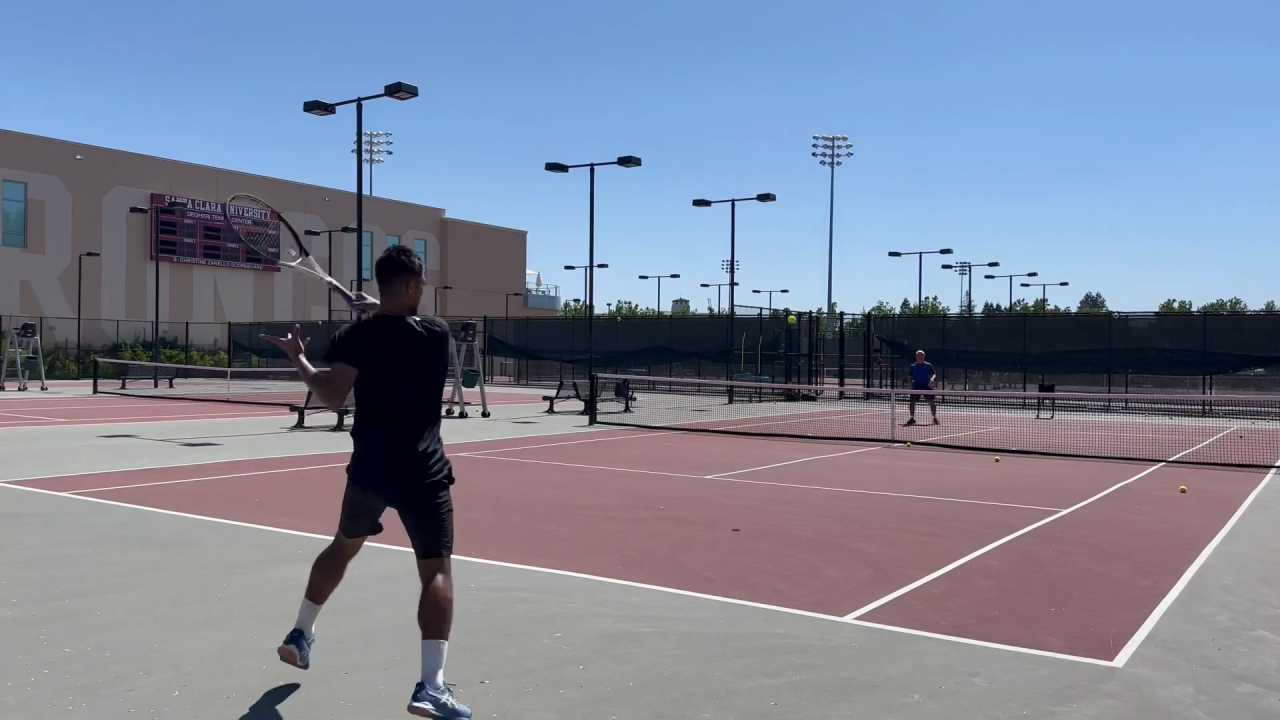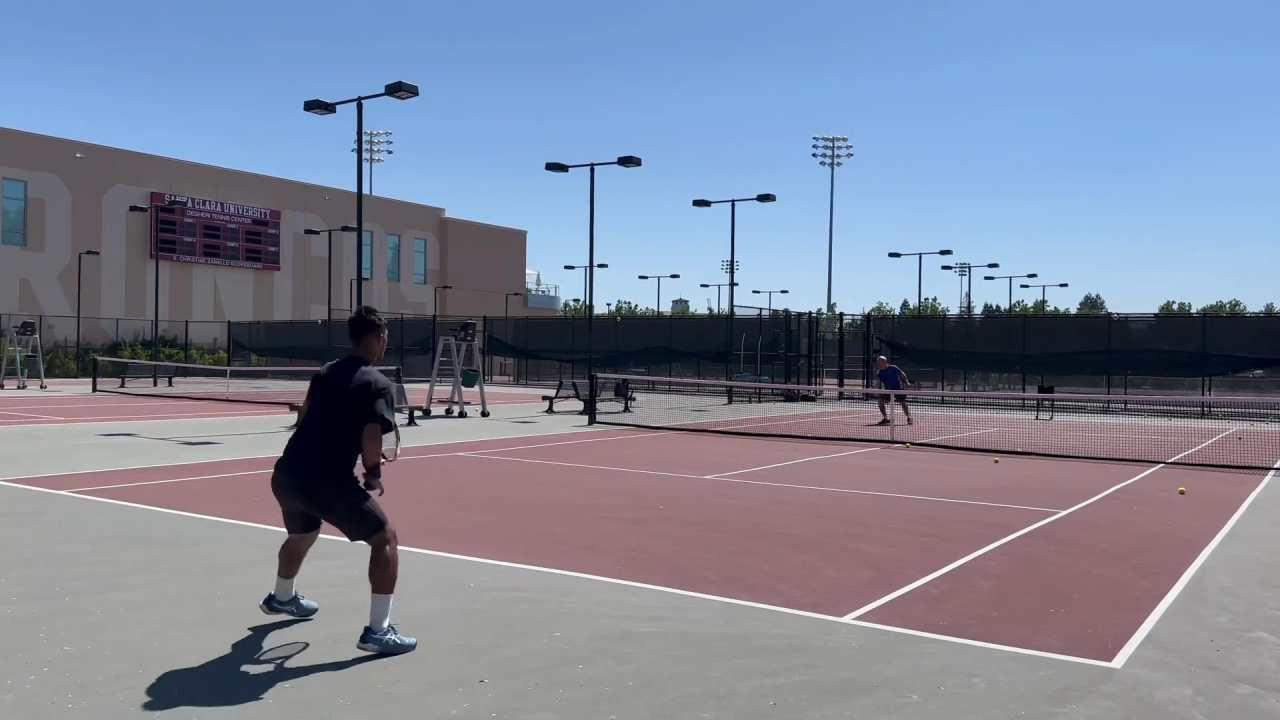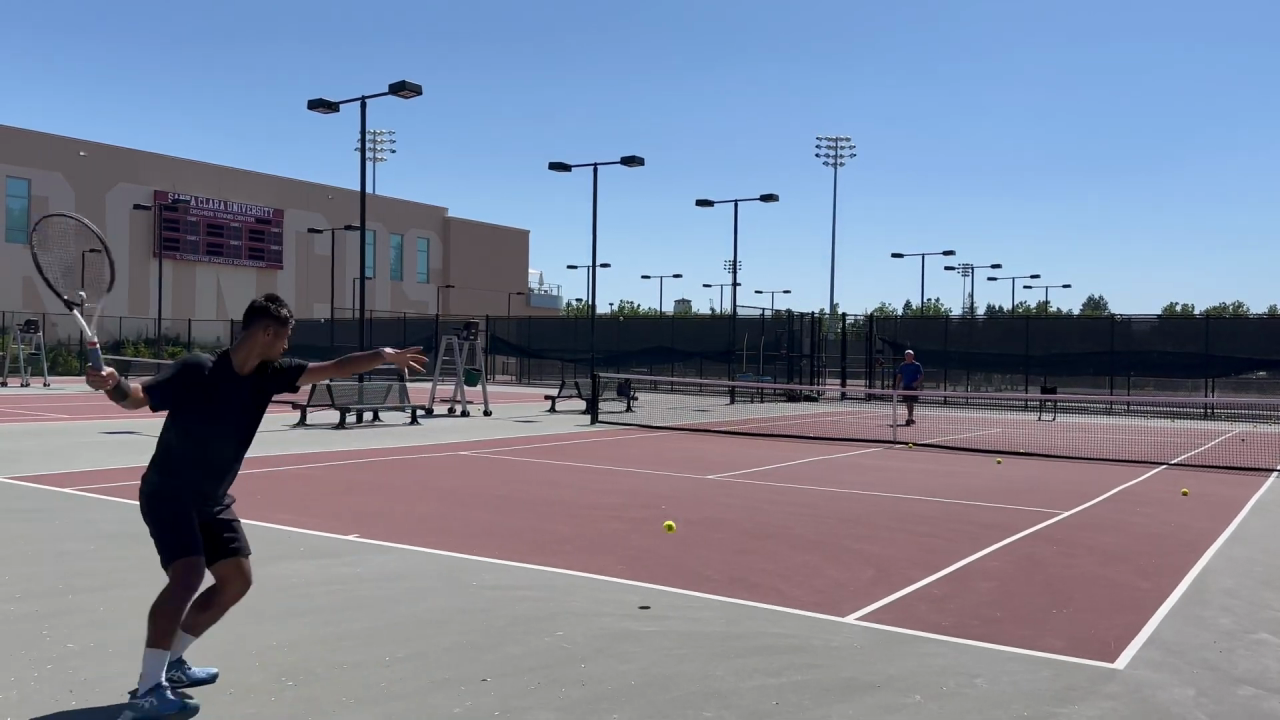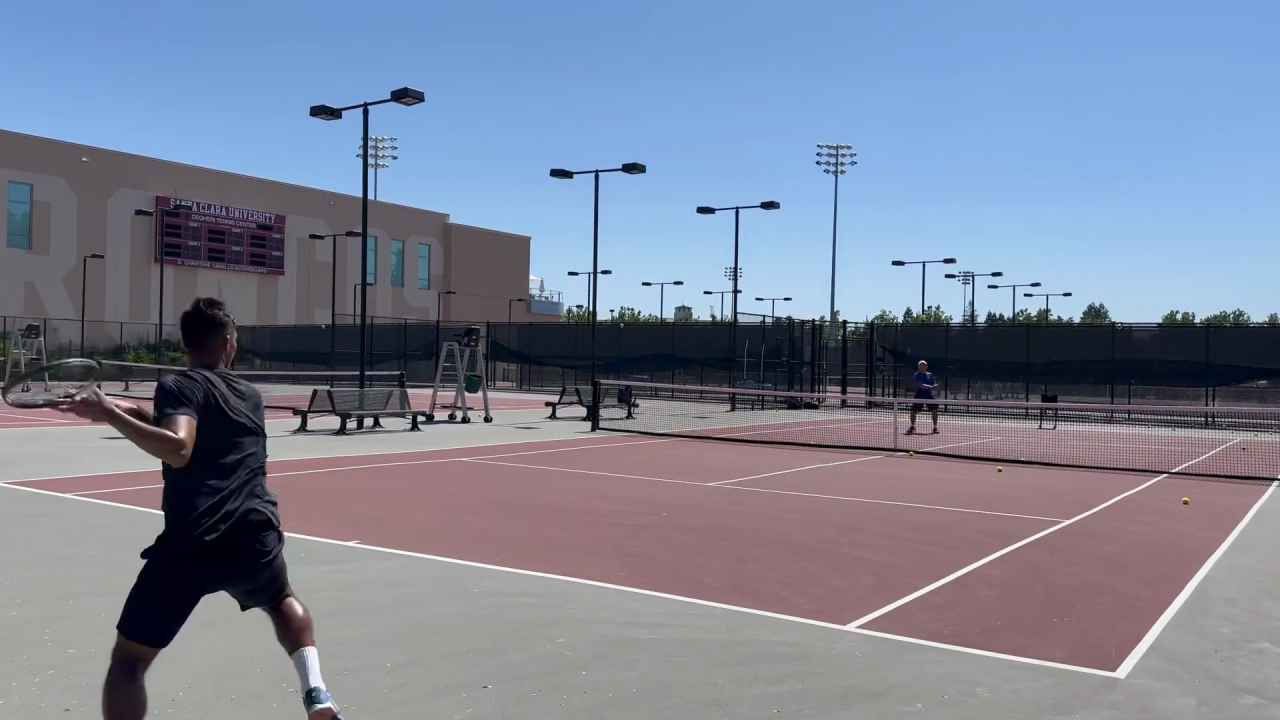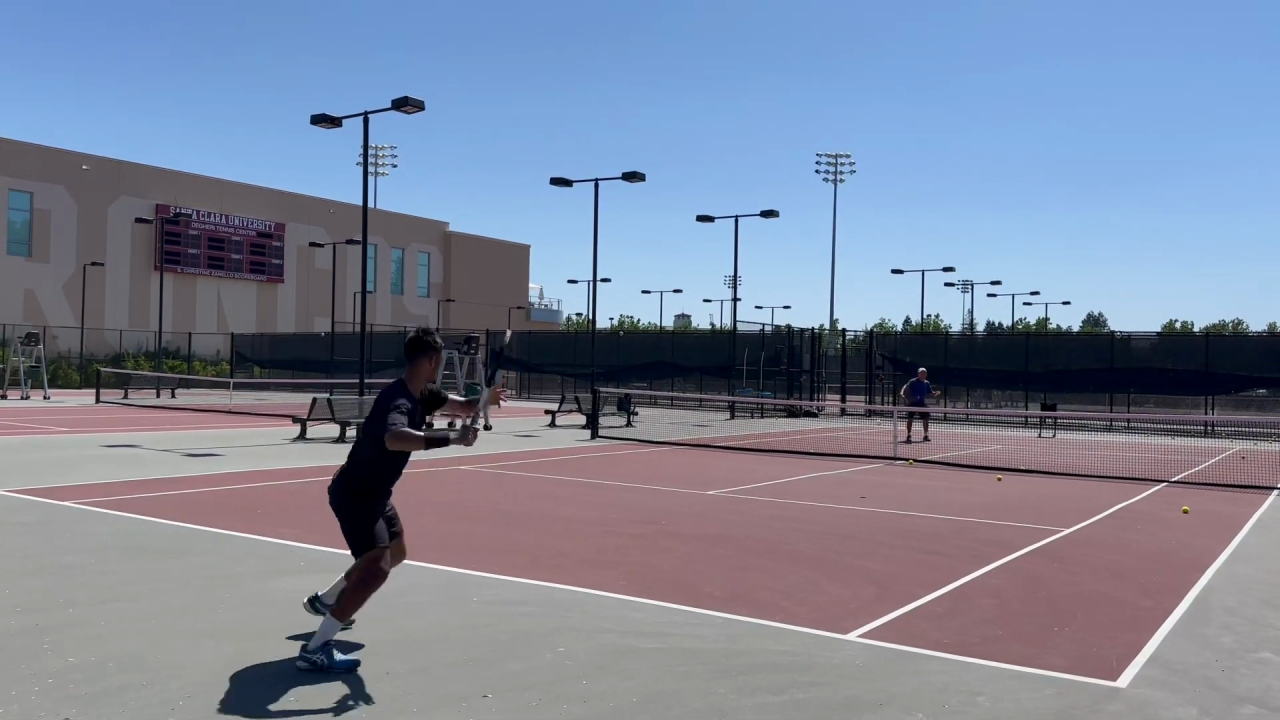
dt=1s
person 1, frame 1
left shoulder: (357, 335)
right shoulder: (437, 332)
left elbow: (331, 394)
left wrist: (297, 358)
left hip: (369, 472)
right hip: (425, 475)
left knee: (342, 547)
right knee: (436, 572)
left ankle: (300, 638)
person 1, frame 2
left shoulder: (329, 373)
right shoulder: (376, 385)
right elbow: (372, 442)
right wrist: (374, 477)
left hip: (286, 475)
right hip: (323, 479)
left knee: (303, 534)
right knee: (384, 539)
left ankle: (280, 597)
right ankle: (379, 630)
person 1, frame 3
left shoulder: (270, 373)
right shoulder: (197, 368)
left elbow: (332, 368)
right elbow: (141, 397)
left wrist: (382, 356)
right wrist: (112, 384)
left hip: (212, 499)
right hip: (166, 494)
left knee: (238, 580)
right knee: (189, 576)
left ankle: (167, 662)
person 1, frame 4
left shoulder: (179, 386)
right shoulder: (250, 397)
left elbow: (178, 450)
left wrist: (114, 415)
right wrist: (121, 410)
left hip: (188, 549)
right hip: (255, 545)
left knee: (128, 660)
right knee: (283, 601)
person 1, frame 5
left shoulder: (423, 393)
right shoulder: (397, 401)
left elbow: (462, 406)
right elbow: (394, 439)
left wrist: (486, 399)
right wrist: (450, 438)
left hip: (370, 492)
right hip: (354, 494)
left knee: (395, 552)
right knee: (375, 568)
left ankle: (327, 601)
right ankle: (317, 647)
